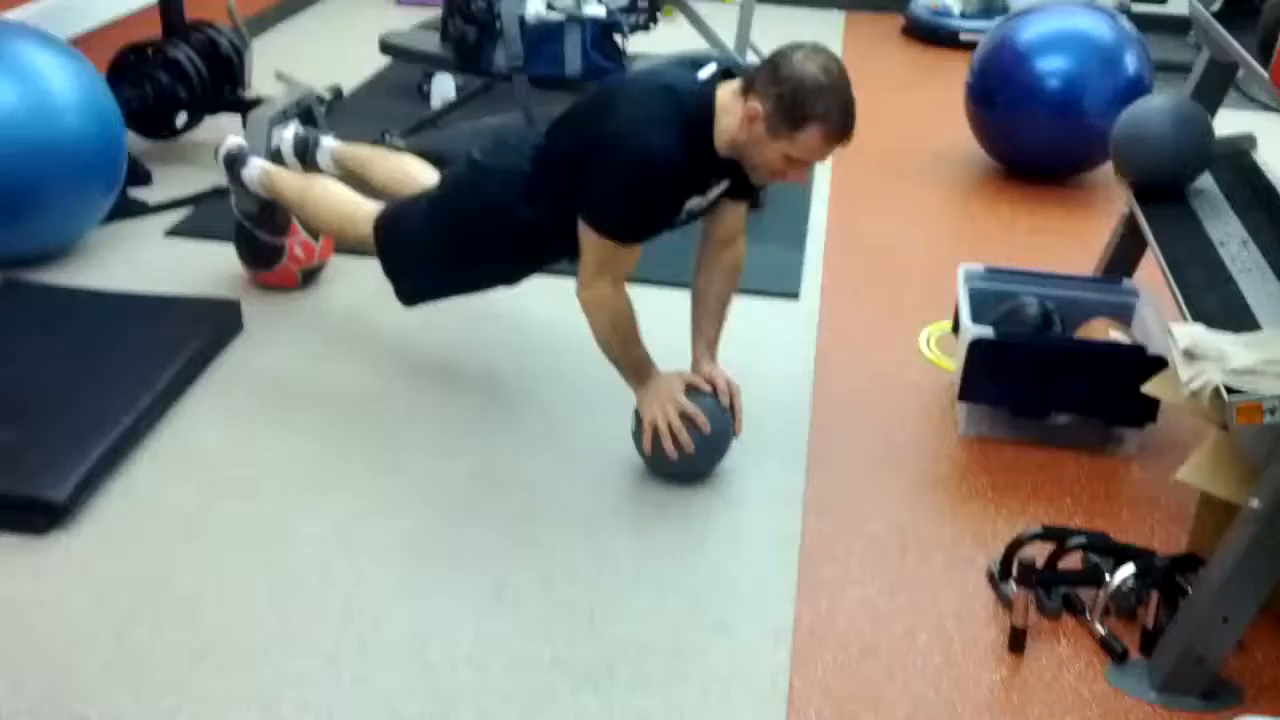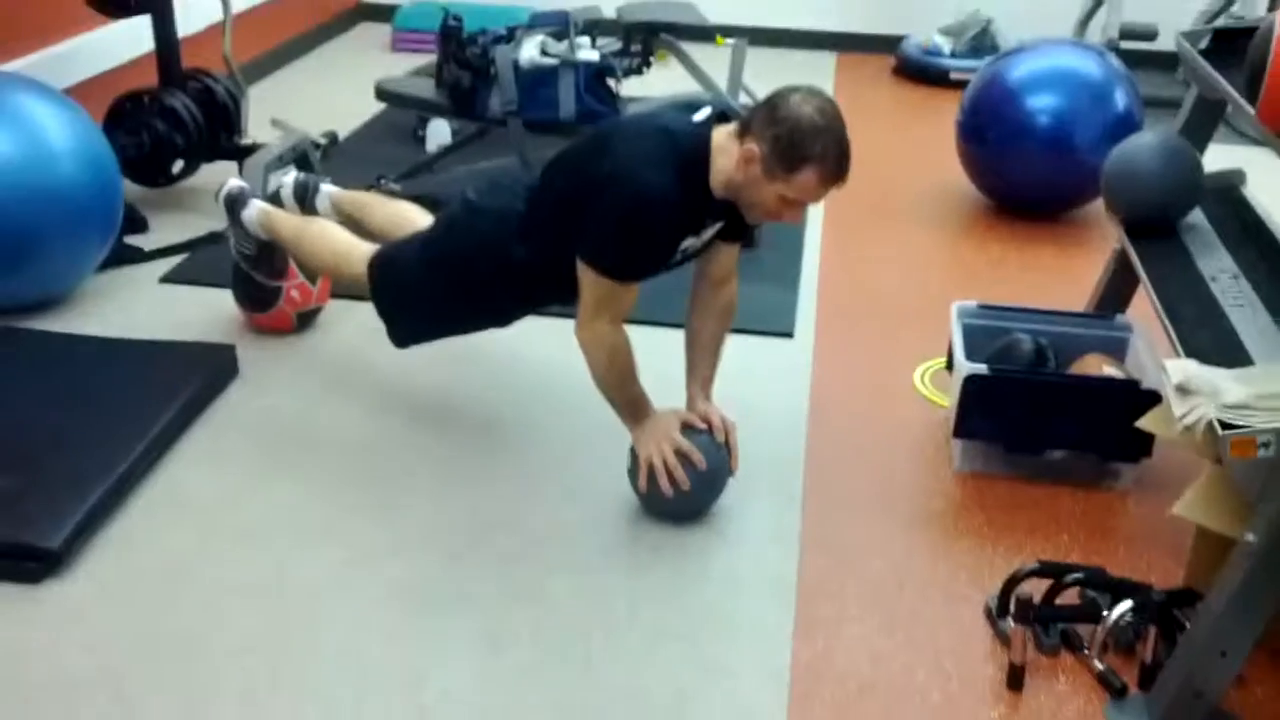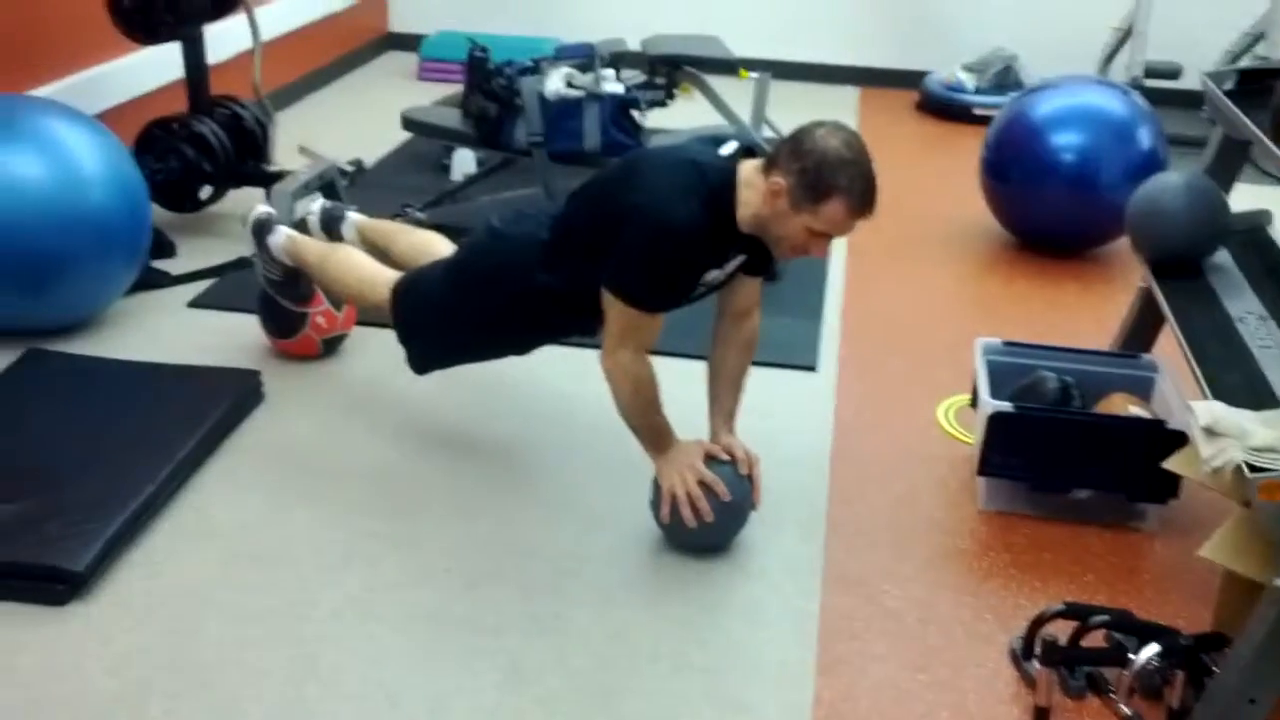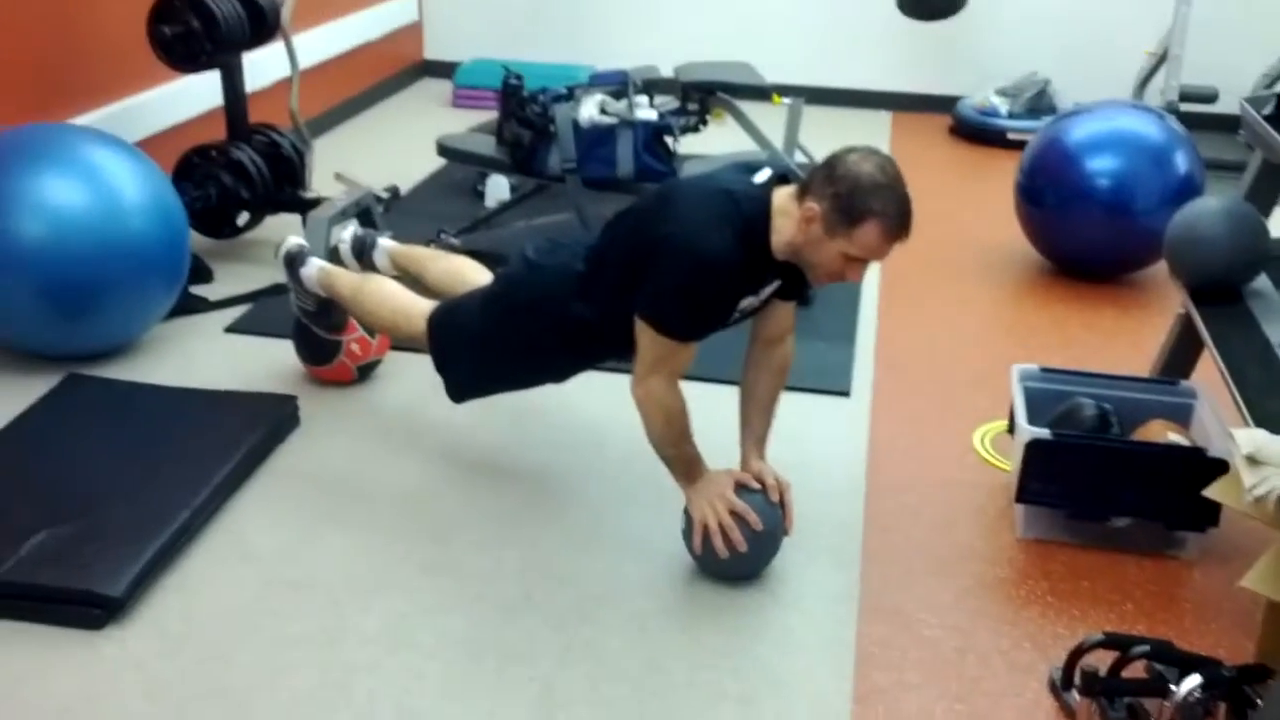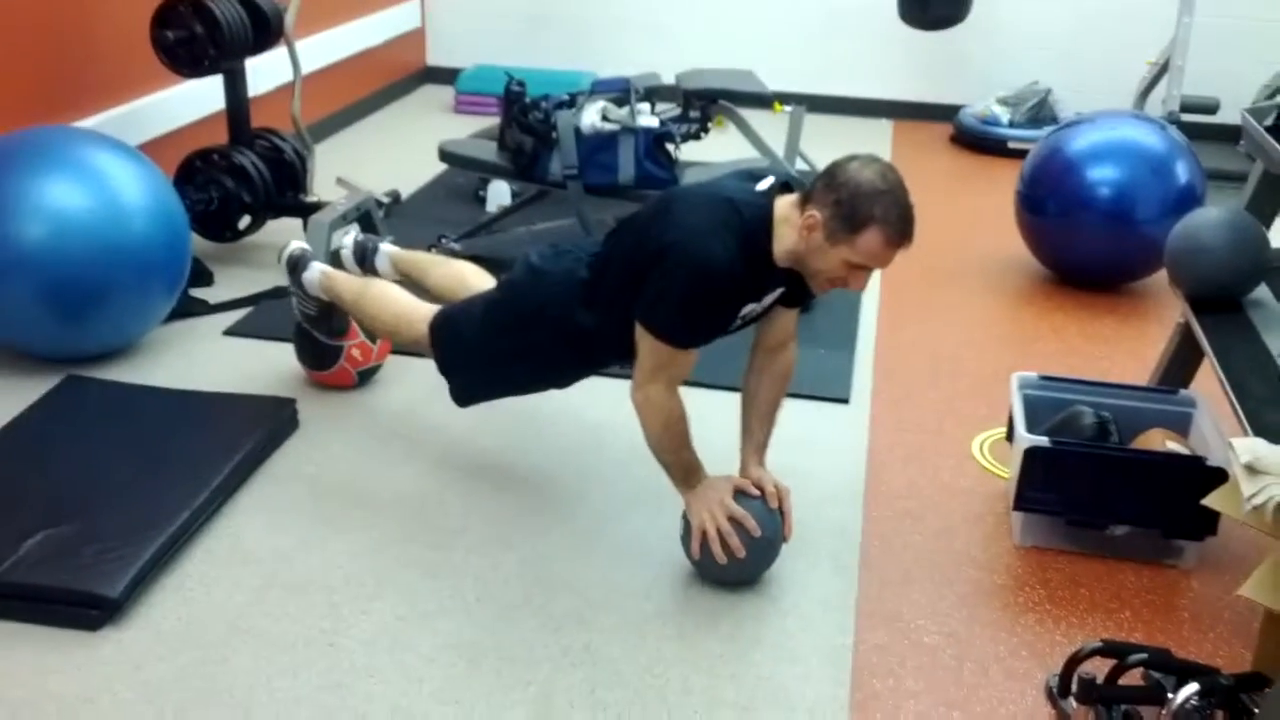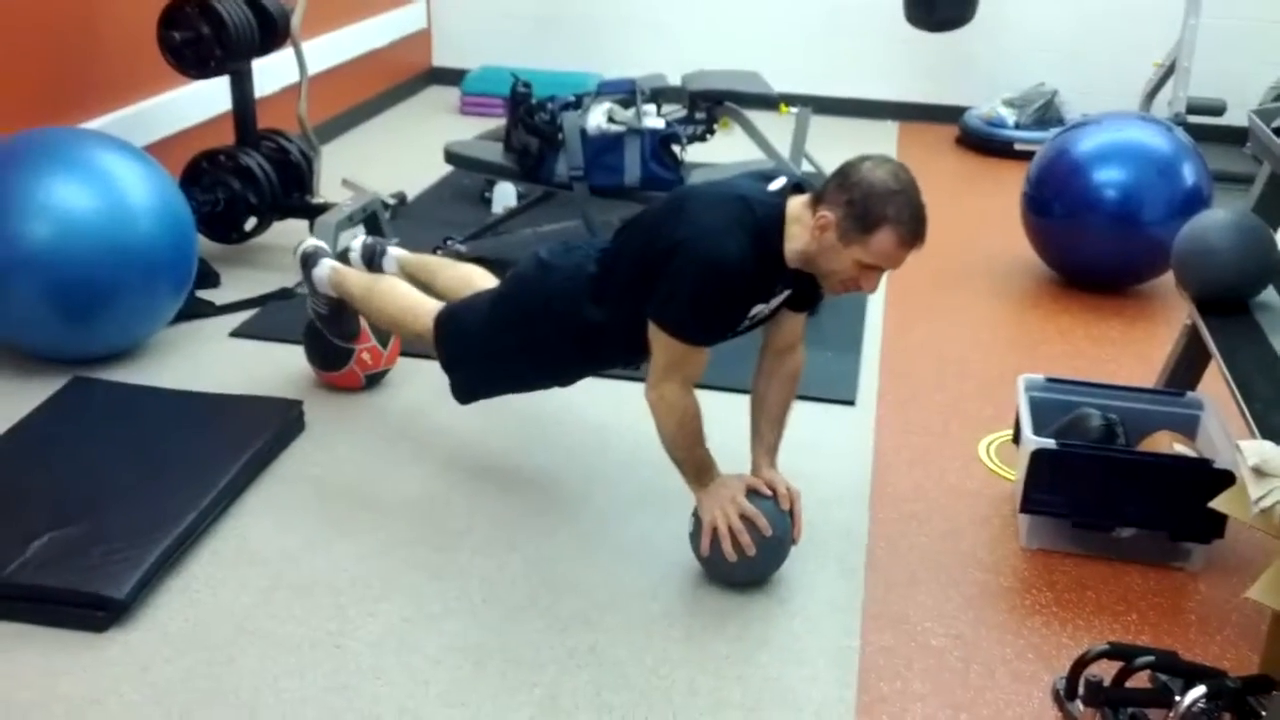
dt=0.3s
person 1, frame 1
left shoulder: (745, 117)
right shoulder: (648, 145)
left elbow: (725, 243)
right elbow: (598, 285)
left wrist: (705, 357)
right wrist: (647, 384)
left hip: (555, 189)
right hip: (502, 210)
left knee: (427, 191)
right knee: (379, 228)
left ankle: (318, 147)
right ankle: (255, 172)
person 1, frame 2
left shoulder: (739, 161)
right shoulder: (646, 187)
left elbow: (717, 285)
right elbow: (598, 324)
left wrist: (700, 397)
right wrist: (643, 423)
left hip: (545, 232)
right hip: (495, 252)
left knee: (424, 238)
right knee: (375, 270)
left ankle: (314, 195)
right ankle: (255, 214)
person 1, frame 3
left shoulder: (764, 197)
right shoulder: (671, 217)
left elbow: (739, 318)
right elbow: (622, 353)
left wrist: (723, 428)
right wrist: (666, 453)
left hip: (568, 265)
right hip: (517, 279)
left knee: (439, 262)
right knee: (399, 297)
left ankle: (341, 221)
right ankle: (282, 241)
person 1, frame 4
left shoulder: (796, 220)
right shoulder: (705, 246)
left elbow: (773, 343)
right elbow: (653, 381)
left wrist: (754, 455)
right wrist: (696, 482)
left hip: (601, 290)
right hip: (552, 308)
left knee: (478, 289)
right knee: (432, 325)
left ankle: (374, 248)
right ankle: (315, 271)
person 1, frame 5
left shoulder: (799, 230)
right shoulder: (706, 254)
left elbow: (775, 350)
right elbow: (652, 388)
left wrist: (754, 462)
right wrist: (695, 488)
left hip: (603, 296)
right hip: (555, 317)
left knee: (481, 294)
right knee: (434, 329)
left ankle: (375, 253)
right ankle: (316, 275)
person 1, frame 6
left shoulder: (810, 232)
right shoulder: (718, 251)
left elbow: (783, 353)
right elbow: (668, 386)
left wrist: (765, 463)
right wrist: (707, 485)
left hip: (609, 295)
right hip: (561, 310)
left knee: (485, 296)
right knee: (441, 326)
left ankle: (383, 256)
right ankle: (329, 273)
